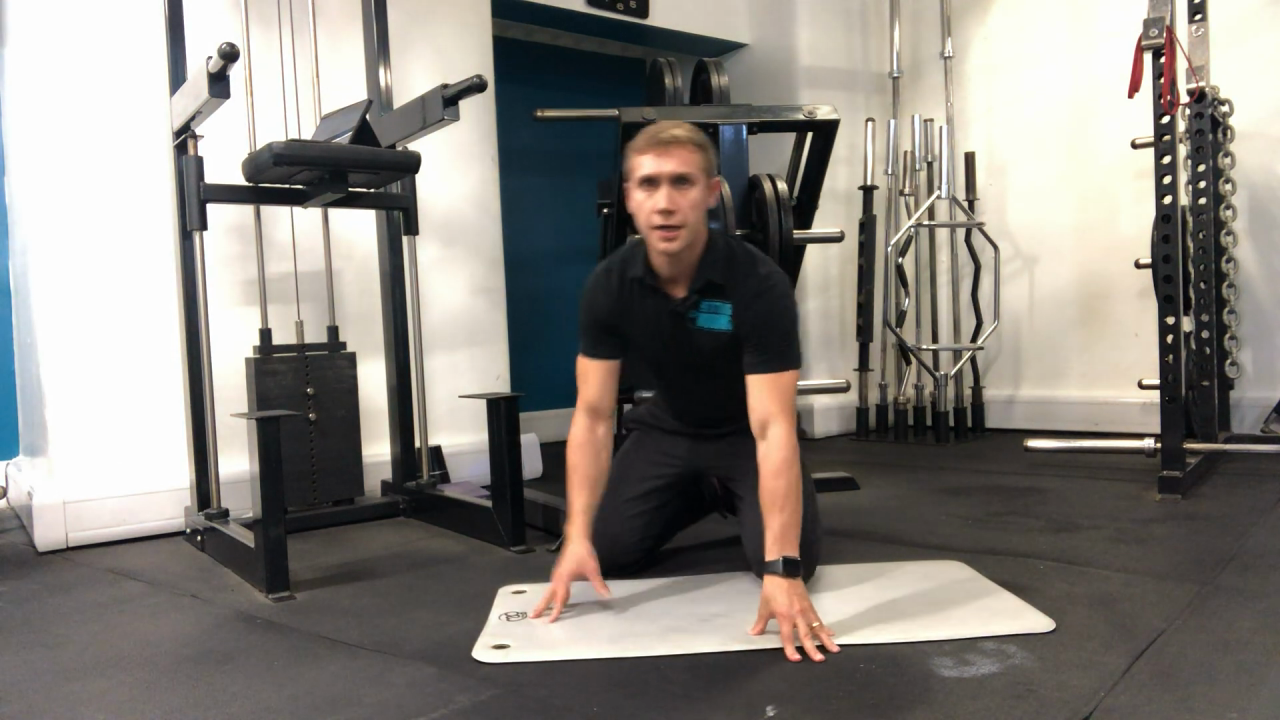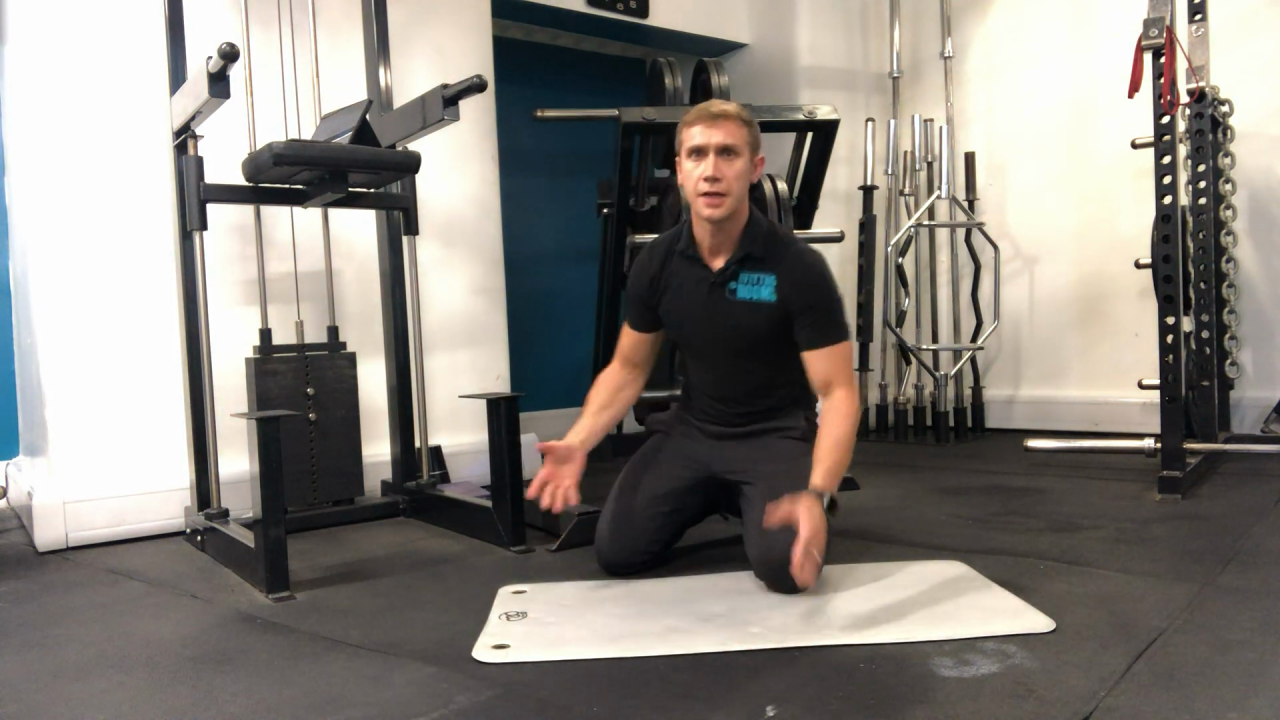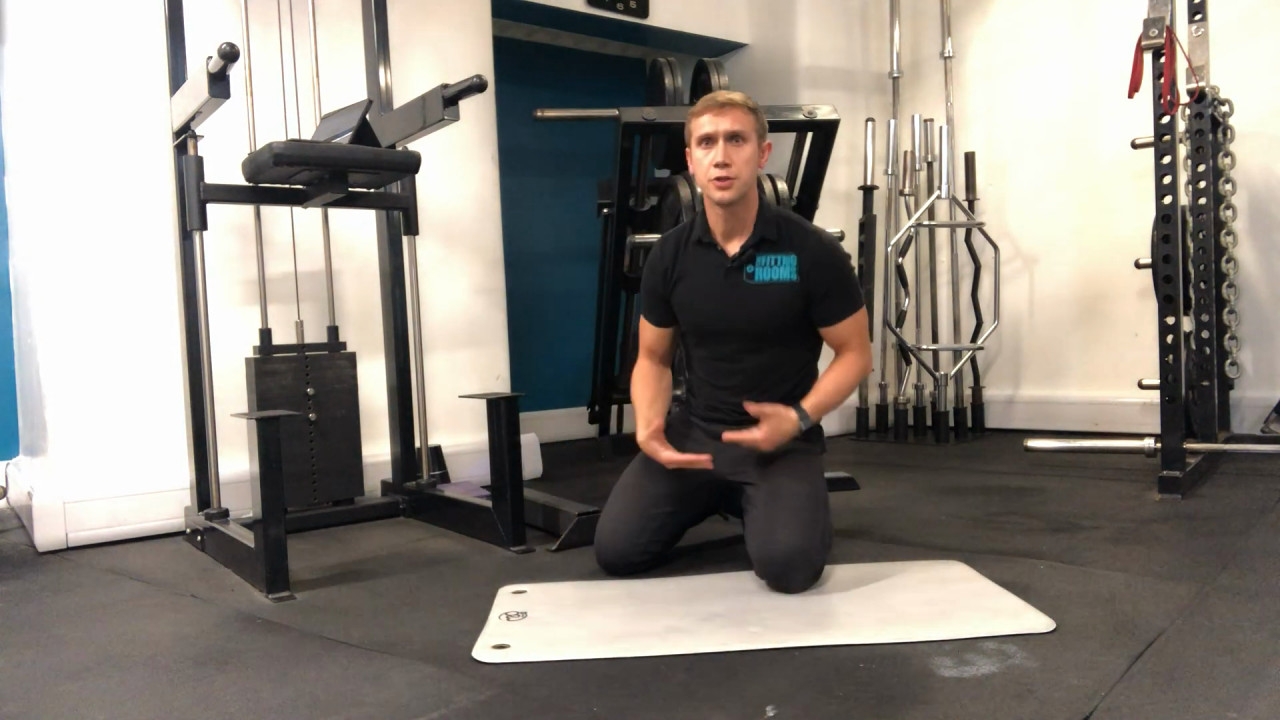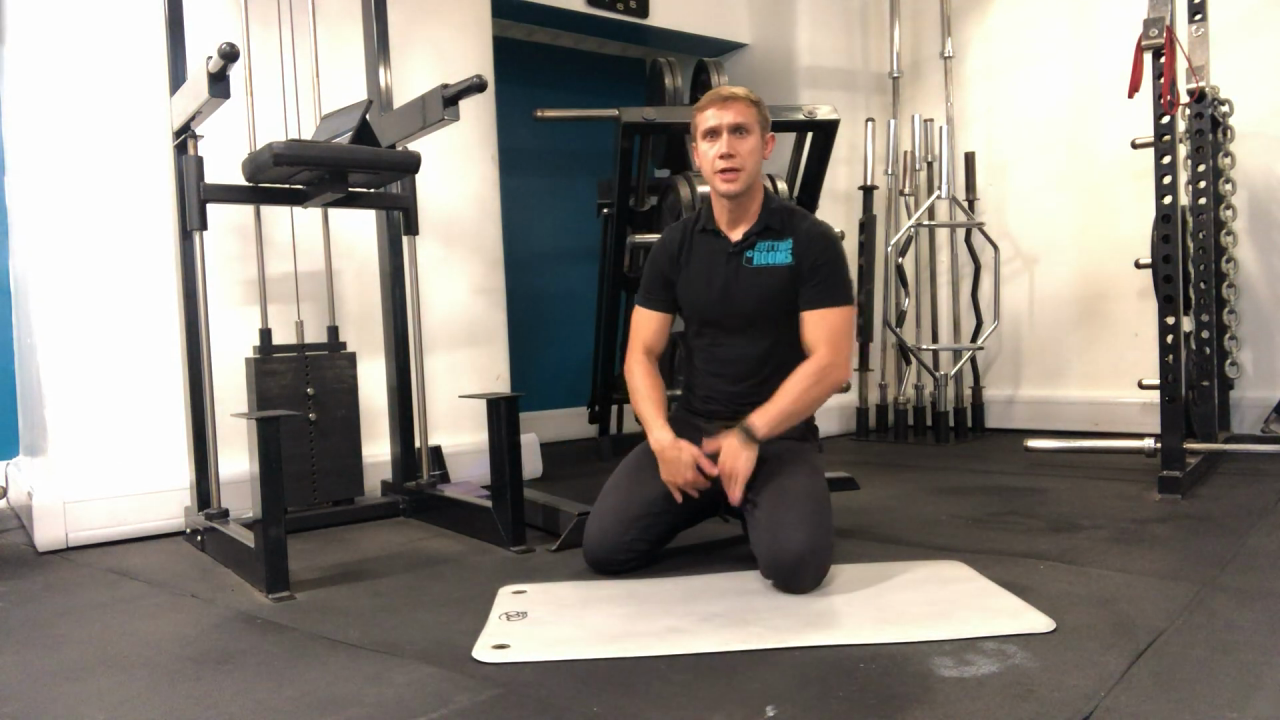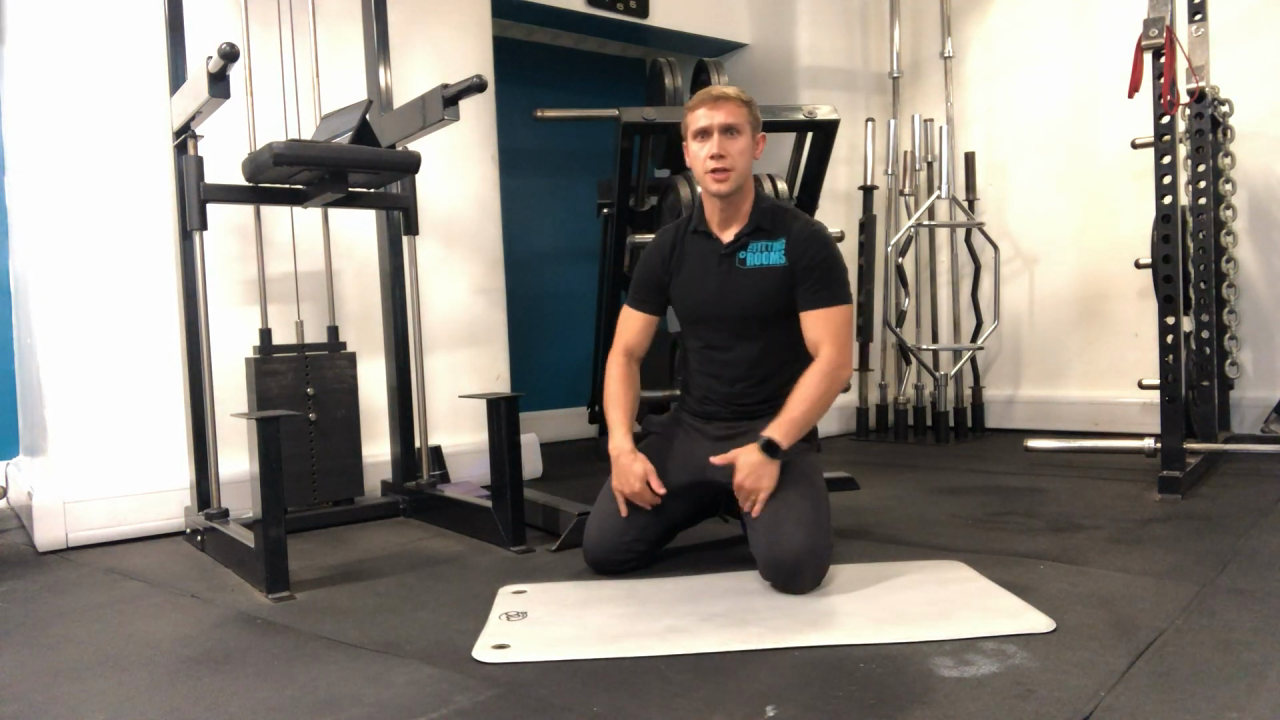
dt=0.3s
person 1, frame 1
left shoulder: (758, 286)
right shoulder: (609, 284)
left elbow: (773, 428)
right elbow: (594, 416)
left wrist: (786, 570)
right wrist: (577, 537)
left hip: (745, 434)
right hip: (669, 427)
left knee: (774, 559)
right knee: (611, 552)
left ankle: (760, 499)
right ankle: (704, 492)
person 1, frame 2
left shoulder: (798, 268)
right shoulder: (656, 263)
left elbow: (839, 393)
right elbow: (627, 369)
left wrist: (818, 496)
right wrist: (578, 443)
left hip: (775, 435)
right hip: (691, 431)
left knee: (784, 566)
right knee: (618, 551)
left ankle: (753, 497)
right ankle: (713, 495)
person 1, frame 3
left shoulder: (812, 252)
right shoulder: (670, 254)
left elbow: (855, 357)
right elbow: (653, 357)
left wrist: (798, 417)
right wrist: (646, 428)
left hip: (781, 437)
right hip: (696, 431)
left knee: (788, 564)
right knee: (617, 550)
left ankle: (779, 502)
right ankle: (714, 498)
person 1, frame 4
left shoulder: (810, 241)
right shoulder: (675, 245)
left elbow: (831, 363)
right elbow: (642, 355)
left wrist: (751, 434)
right wrist: (663, 439)
left hip: (777, 435)
right hip: (691, 429)
left knee: (795, 565)
right knee: (605, 548)
left ankle: (757, 507)
right ankle: (709, 502)
person 1, frame 5
left shoulder: (804, 241)
right shoulder: (667, 248)
left elbow: (832, 360)
right elbow: (625, 353)
left wrist: (769, 448)
right wrist: (621, 446)
left hip: (772, 435)
right hip: (690, 429)
left knee: (794, 565)
right knee: (605, 549)
left ankle: (749, 503)
right ankle: (710, 502)
